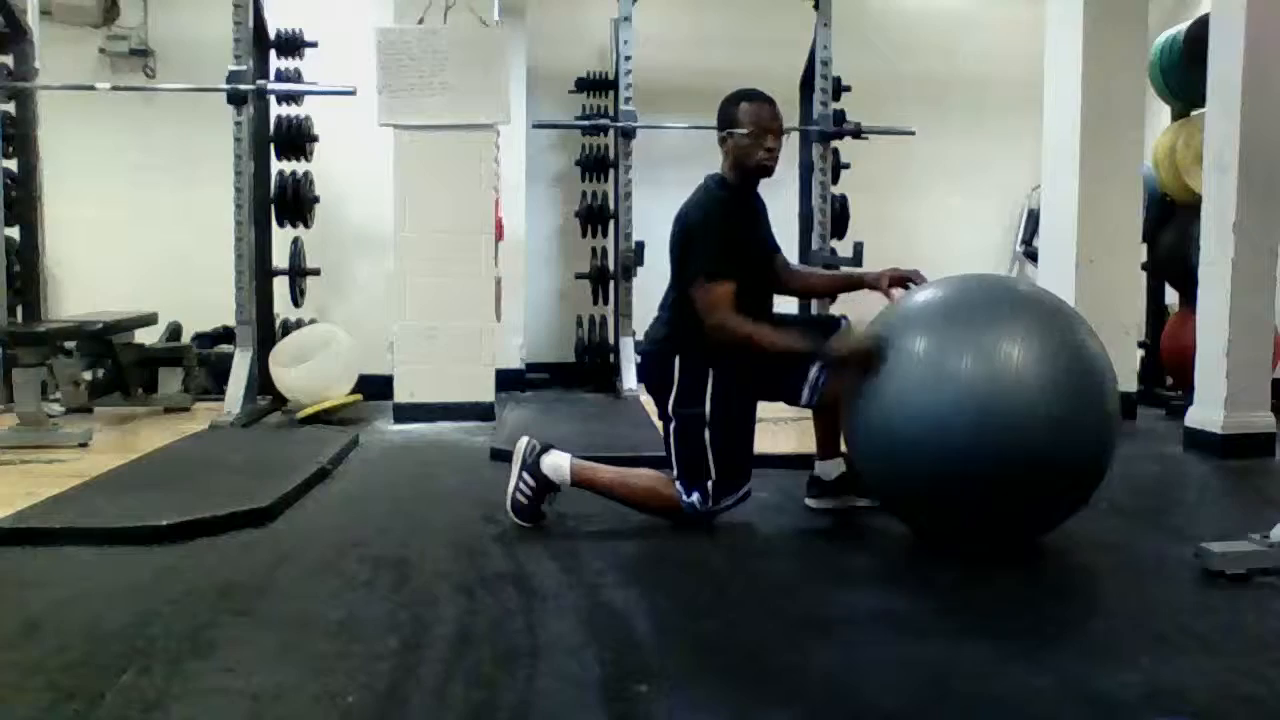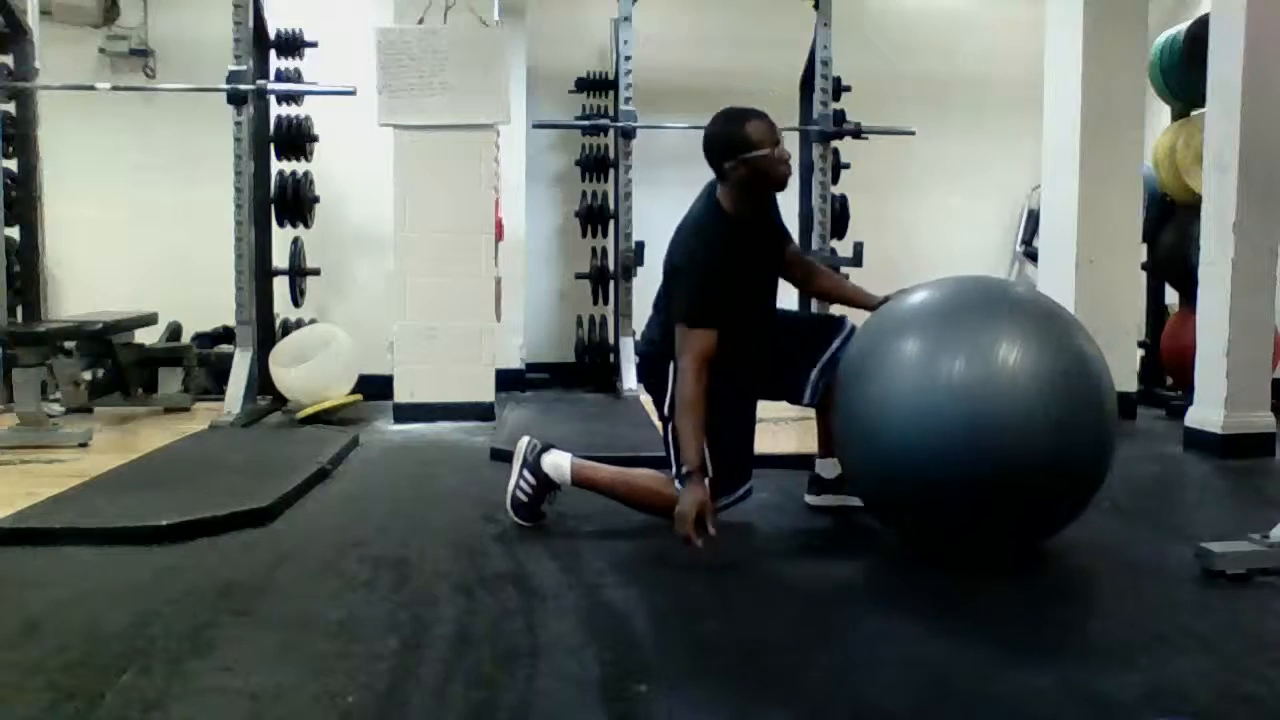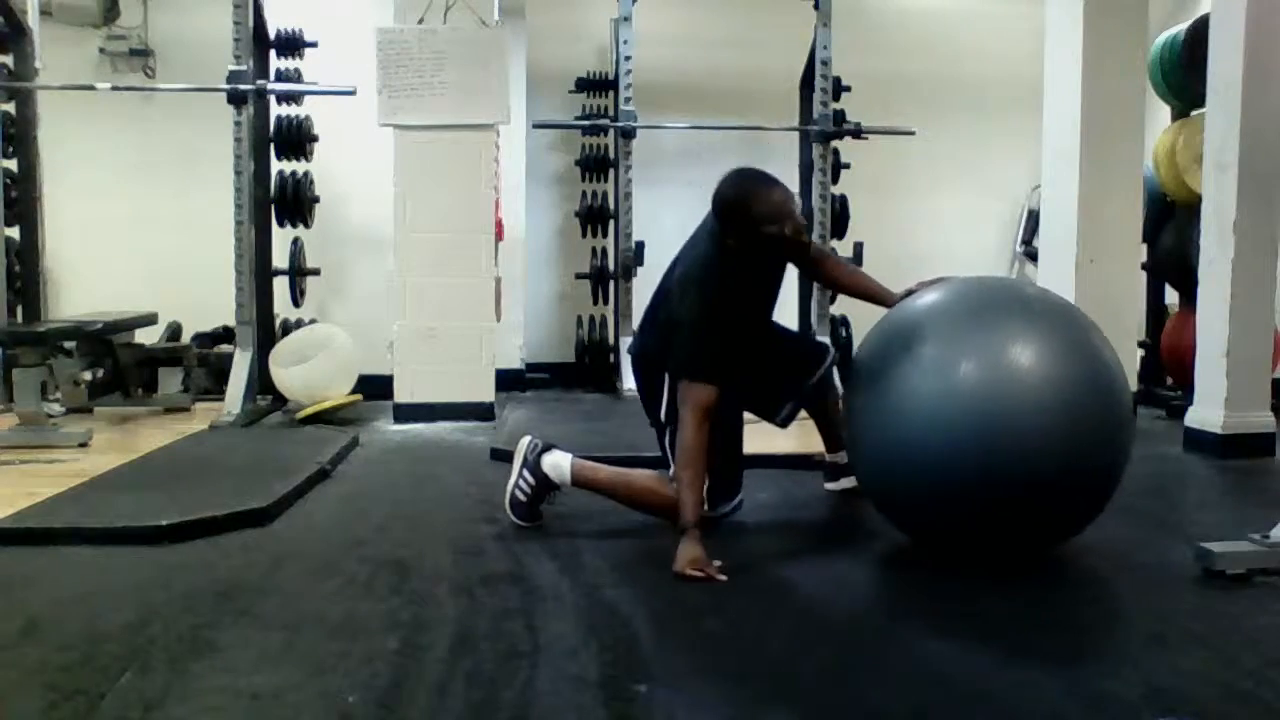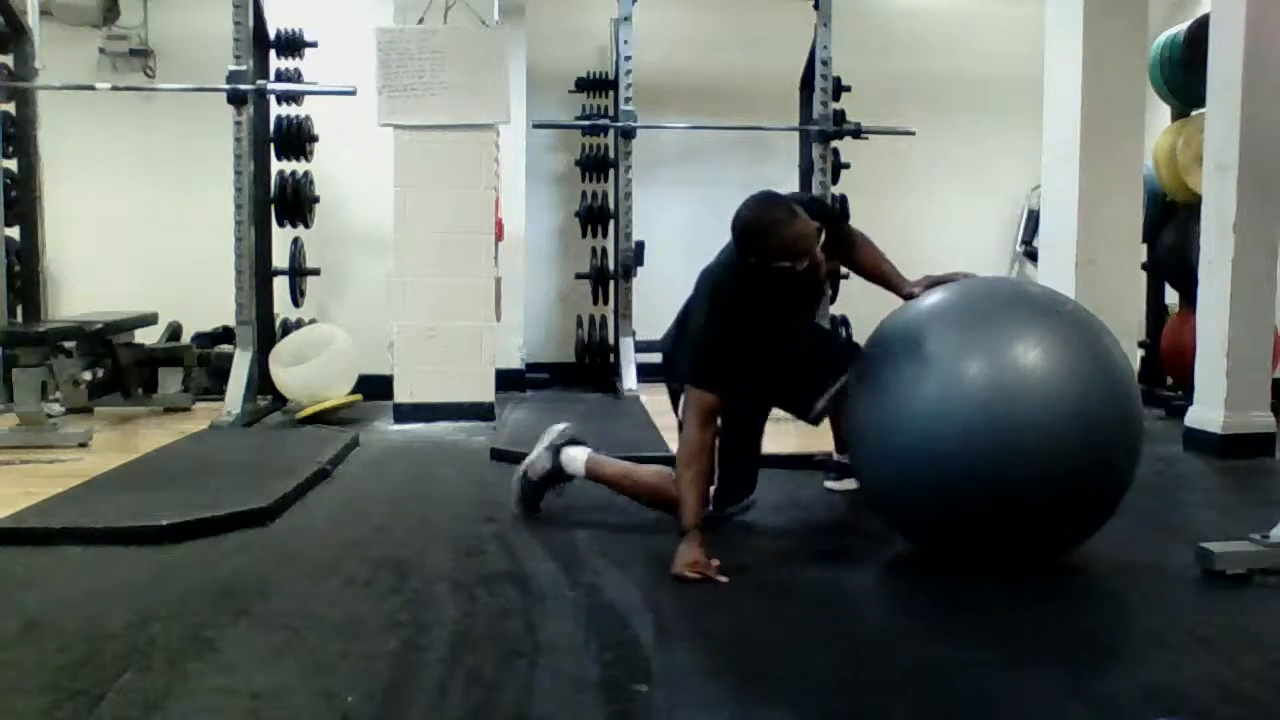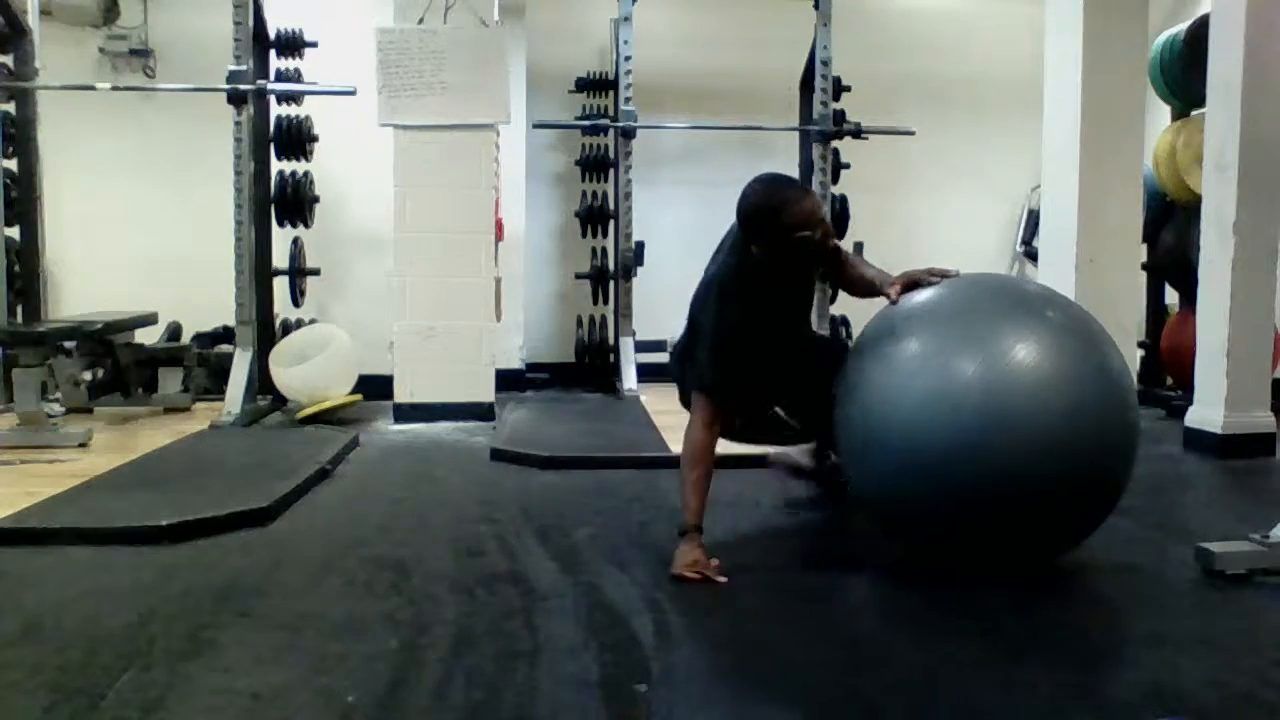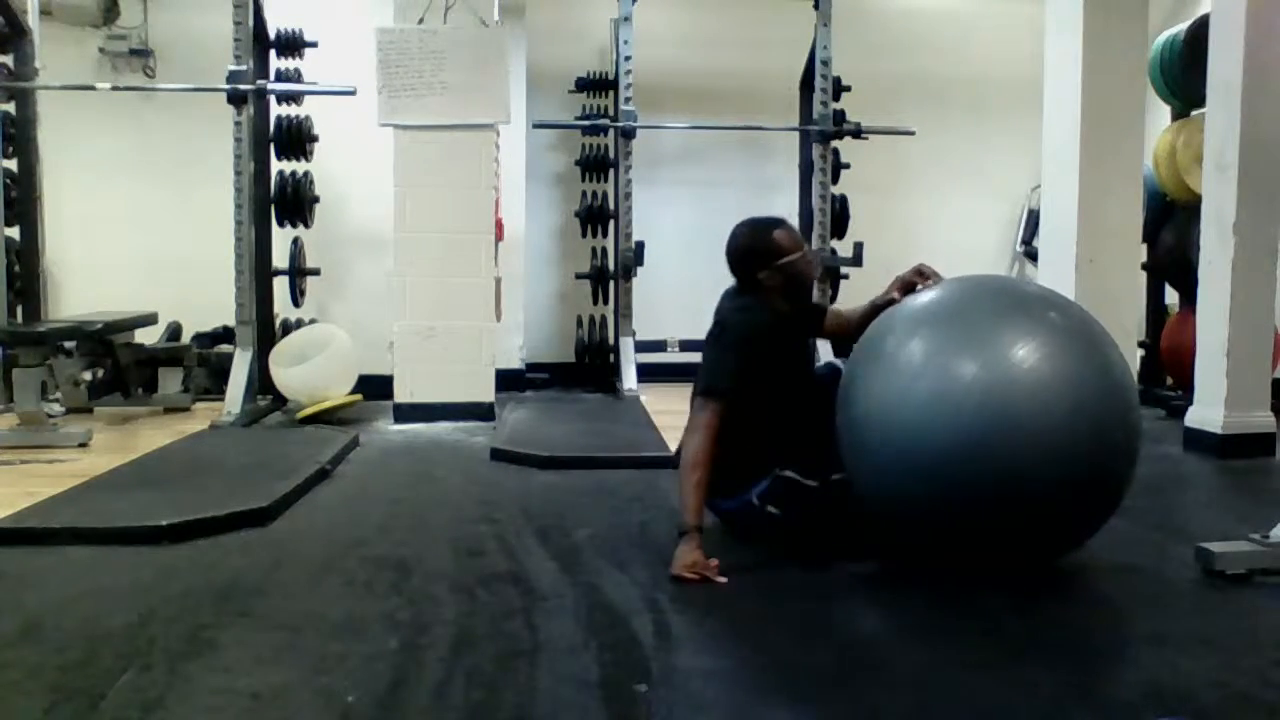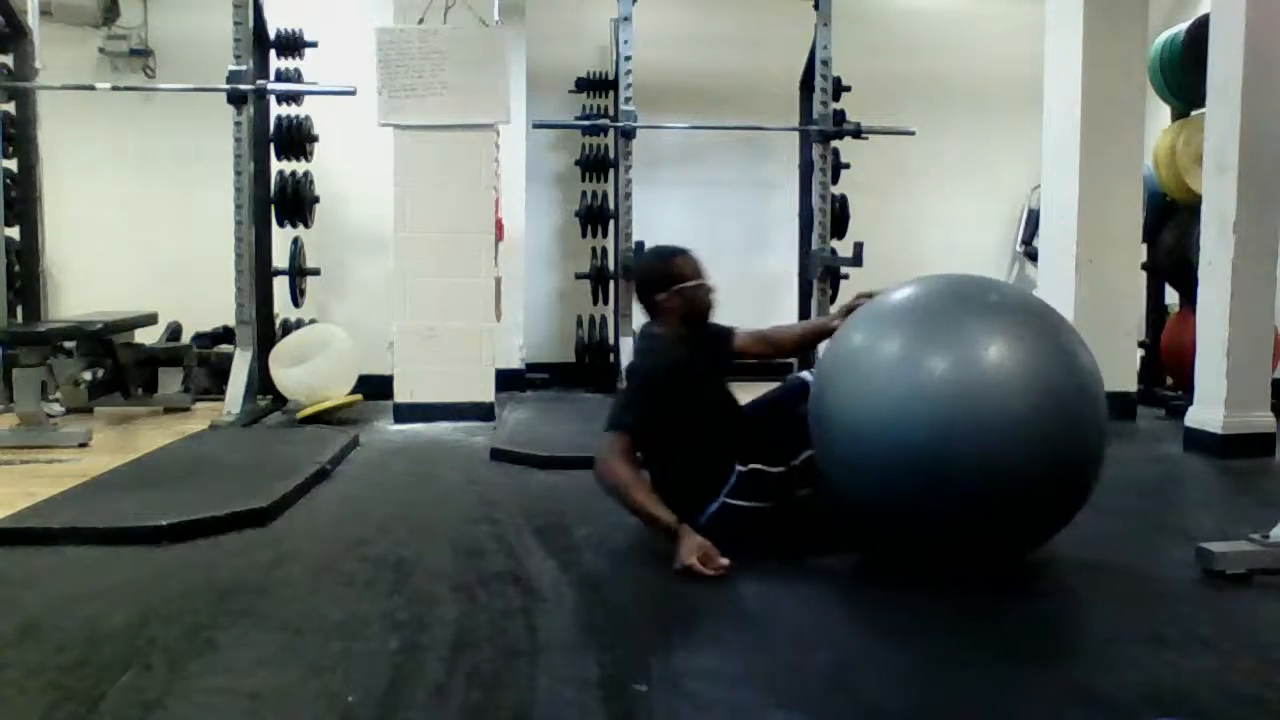
dt=0.4s
person 1, frame 1
left shoulder: (747, 199)
right shoulder: (709, 214)
left elbow: (782, 276)
right elbow: (719, 322)
left wrist: (865, 279)
right wrist: (820, 347)
left hip: (731, 350)
right hip: (691, 361)
left knee: (838, 354)
right knee: (703, 501)
left ankle: (830, 477)
right ankle: (553, 466)
person 1, frame 2
left shoulder: (756, 203)
right shoulder: (702, 248)
left elbow: (799, 268)
right elbow: (691, 365)
left wrist: (876, 303)
right wrist: (694, 477)
right hip: (682, 359)
left knee: (839, 343)
right knee: (711, 496)
left ankle: (828, 478)
right ankle: (551, 465)
person 1, frame 3
left shoulder: (767, 224)
right shoulder: (705, 292)
left elbow: (816, 258)
right elbow: (694, 415)
left wrist: (895, 300)
right wrist: (690, 534)
right hip: (672, 366)
left knee: (815, 360)
right knee: (715, 499)
left ankle: (841, 463)
right ankle: (551, 465)
person 1, frame 4
left shoulder: (809, 218)
right shoulder: (723, 301)
left elbow: (850, 242)
right elbow: (700, 420)
left wrist: (904, 287)
right wrist: (691, 538)
right hip: (709, 369)
right knee: (720, 500)
left ankle: (849, 465)
right ankle: (570, 458)
person 1, frame 5
left shoulder: (792, 229)
right shoulder: (731, 300)
left elbow: (840, 265)
right elbow: (705, 420)
left wrist: (883, 282)
right wrist: (690, 537)
right hip: (736, 390)
person 1, frame 6
left shoulder: (779, 303)
right shoulder: (743, 328)
left elbow: (845, 326)
right elbow: (703, 428)
left wrist: (886, 300)
right wrist: (690, 537)
right hip: (747, 490)
person 1, frame 7
left shoulder: (685, 333)
right shoulder: (655, 366)
left elbow: (762, 343)
right elbow: (611, 464)
left wrist: (830, 324)
right wrist: (680, 533)
right hip: (719, 503)
left knee: (808, 388)
